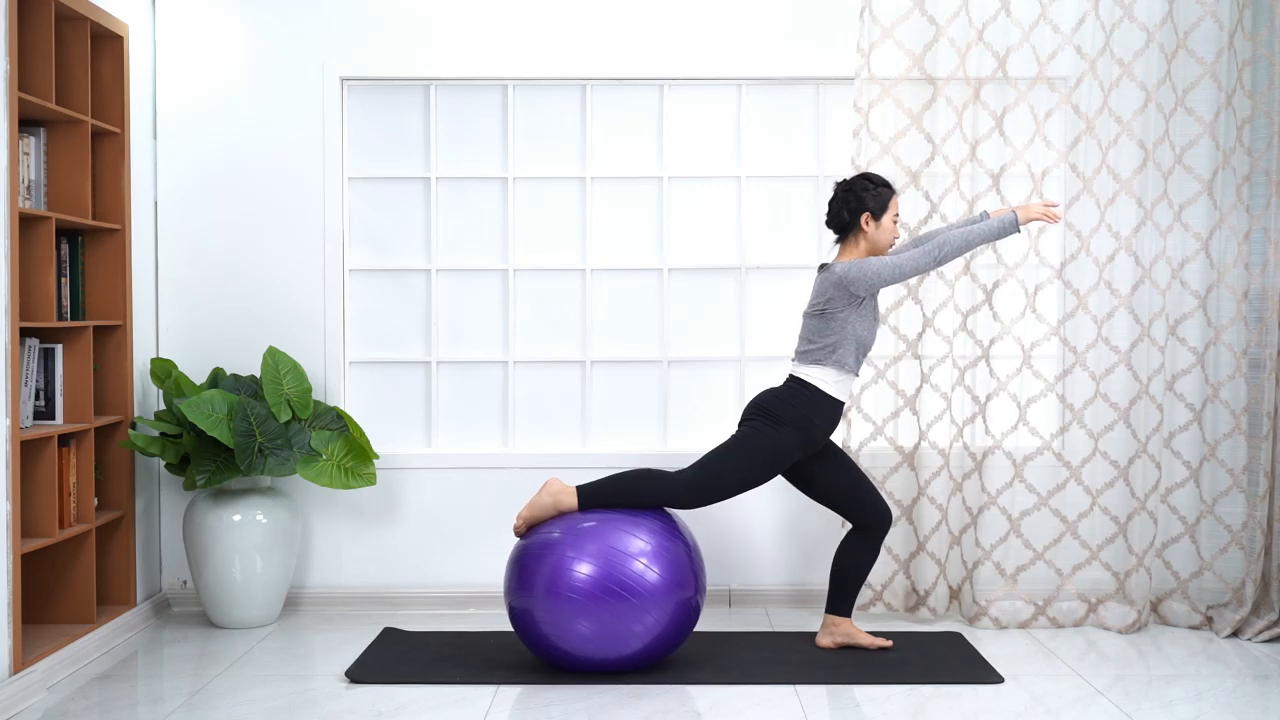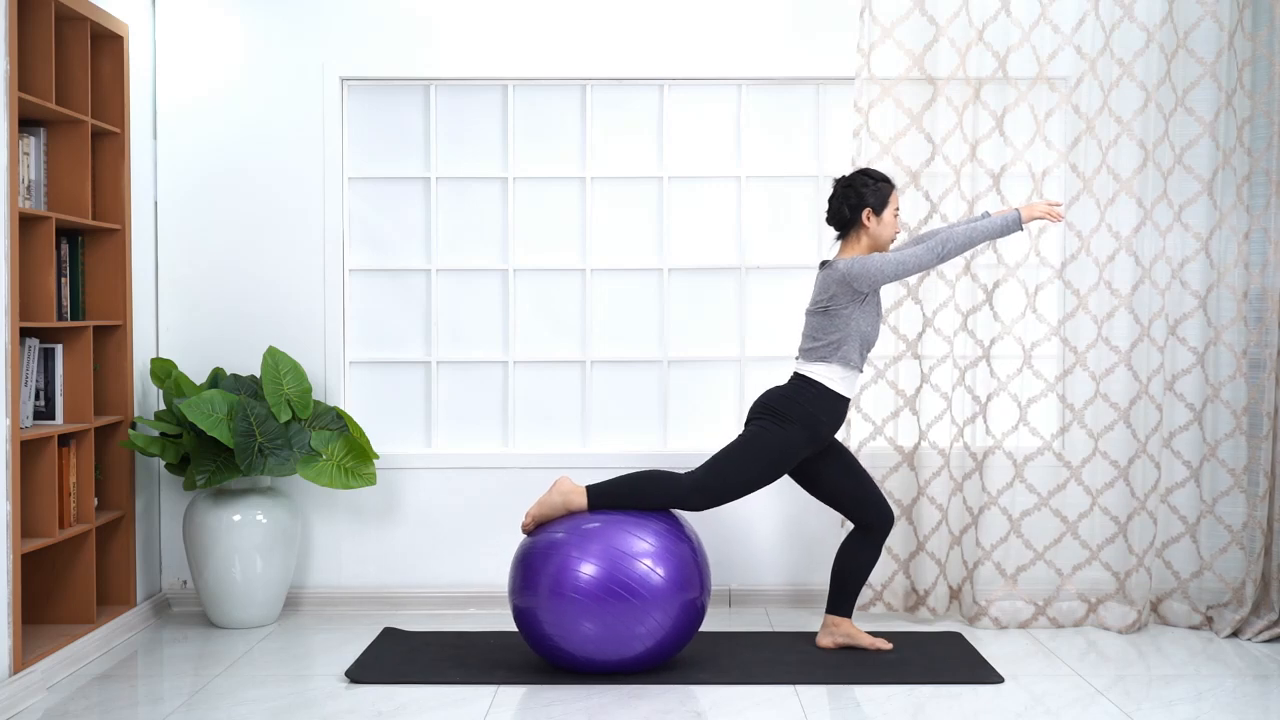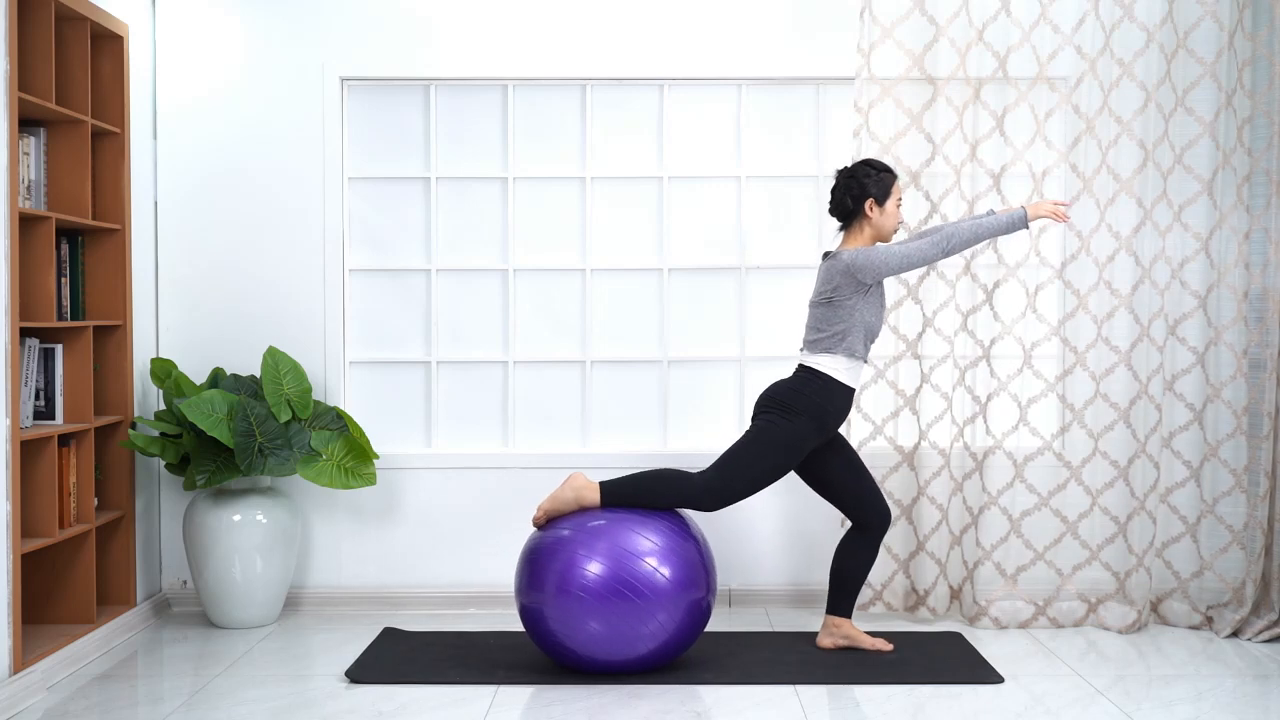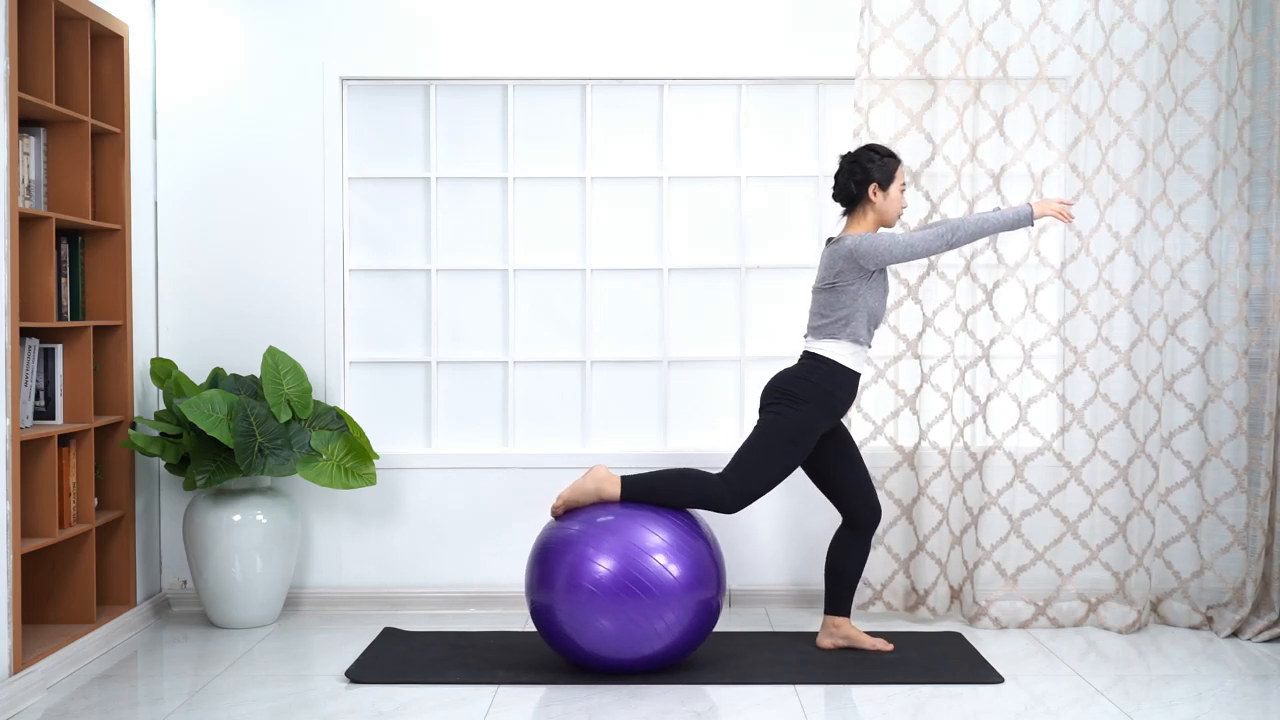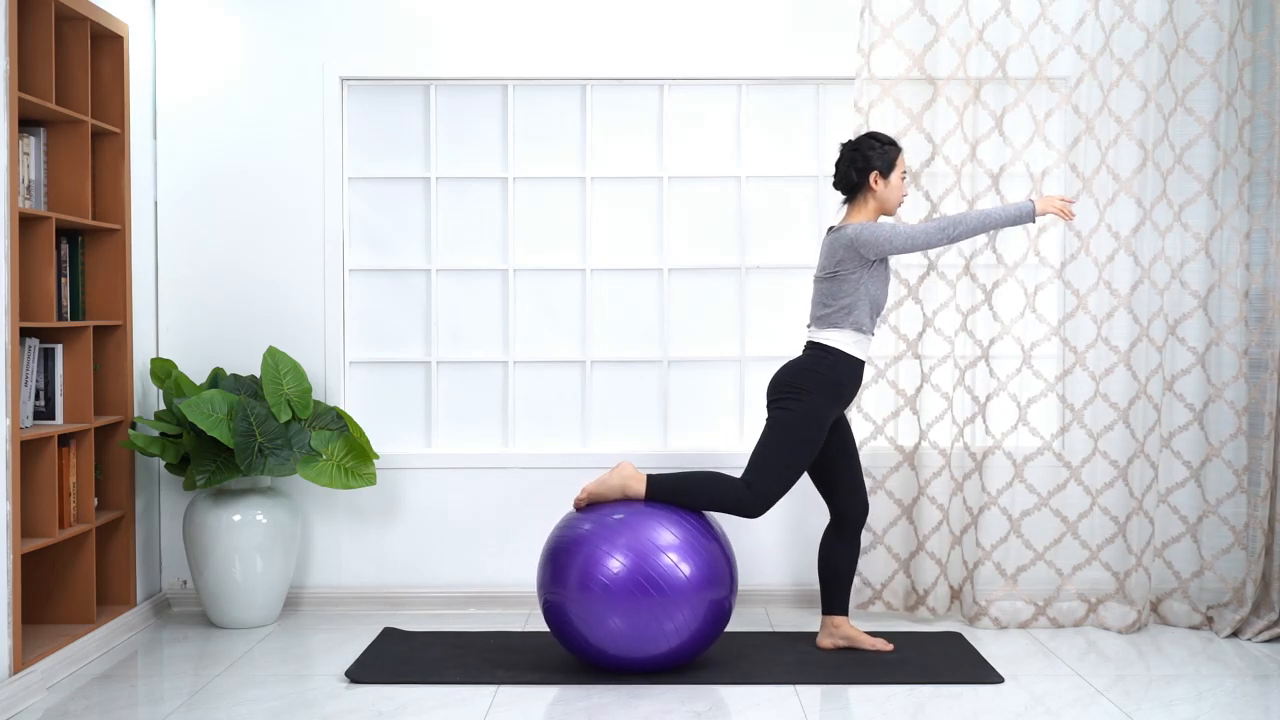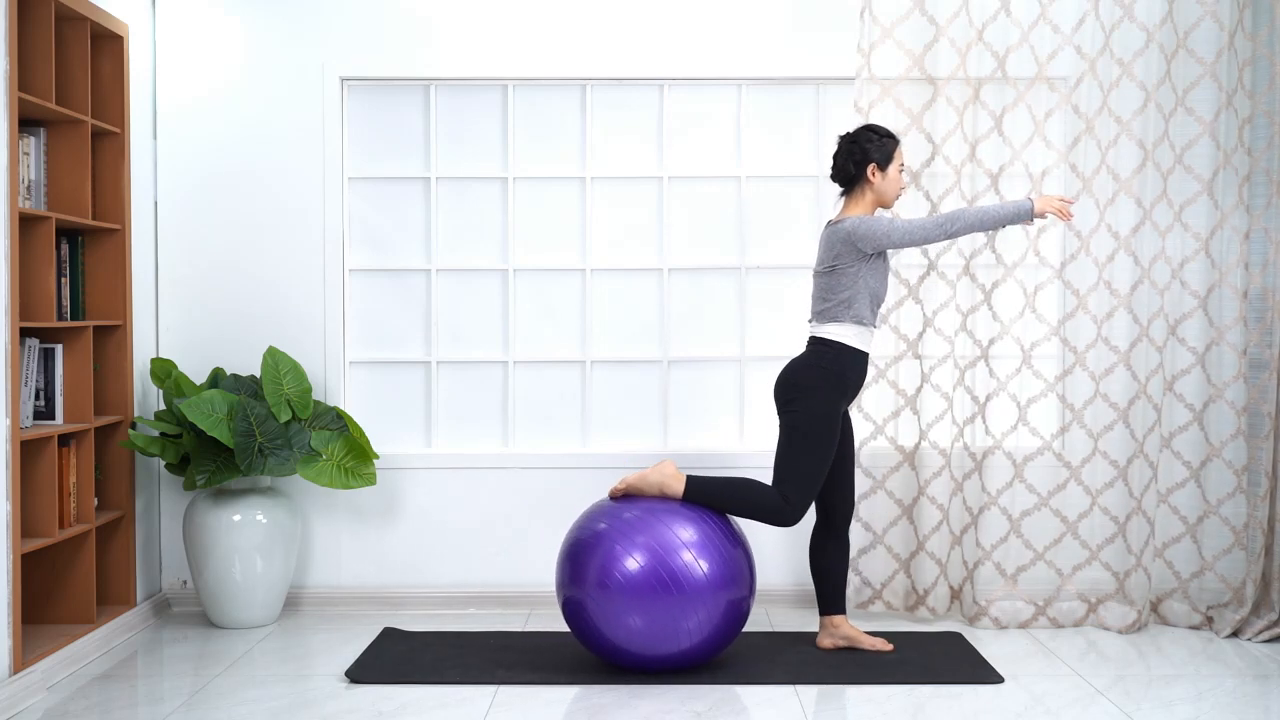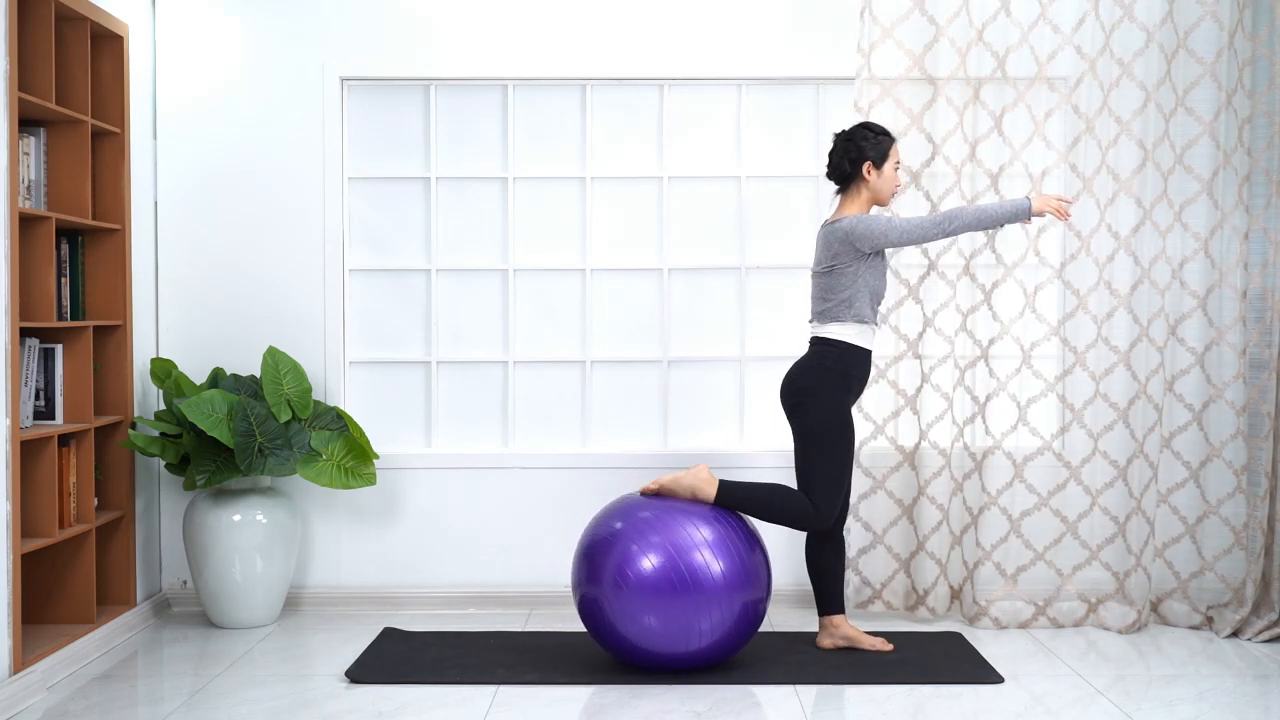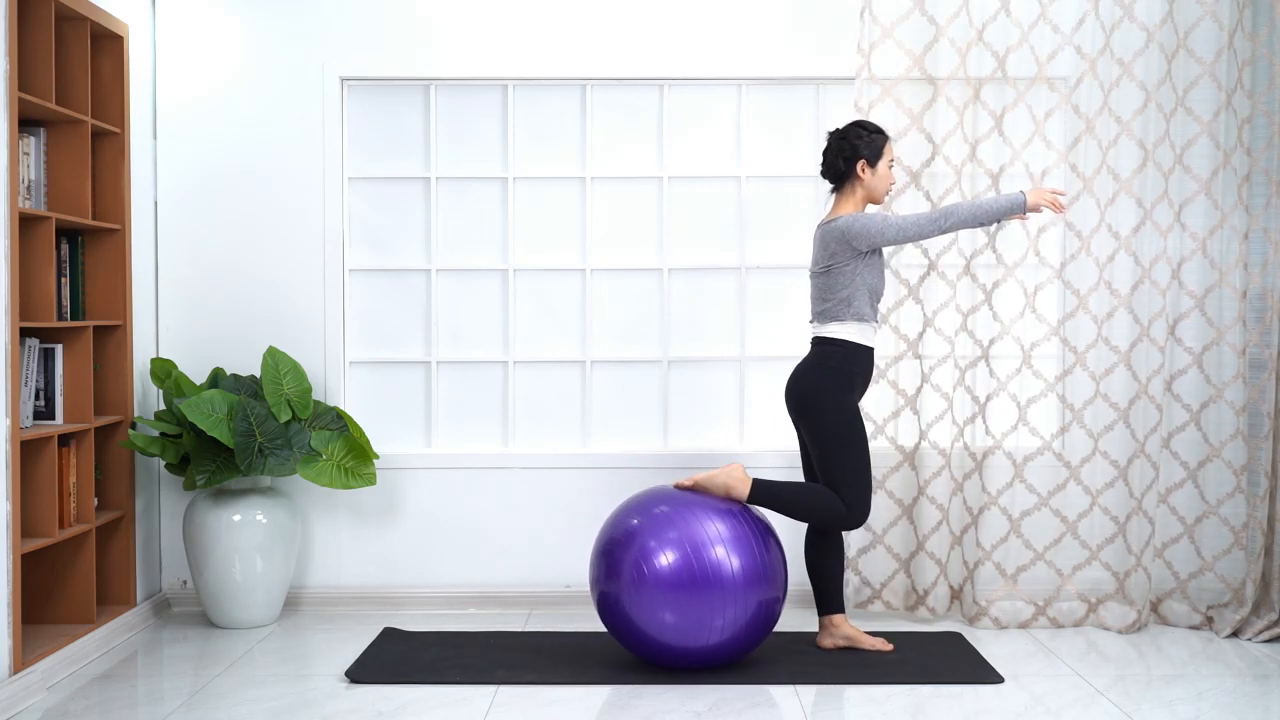
dt=0.3s
person 1, frame 1
left shoulder: (854, 271)
right shoulder: (848, 276)
left elbow: (928, 246)
right elbow: (936, 254)
left wrist: (995, 215)
right wrist: (1012, 220)
left hip: (802, 428)
right hip: (785, 420)
left knee: (873, 518)
right knee: (686, 488)
left ankle: (836, 625)
right ankle: (567, 496)
person 1, frame 2
left shoulder: (855, 269)
right shoulder: (850, 273)
left elbow: (927, 243)
right elbow: (937, 252)
left wrist: (995, 215)
right wrist: (1017, 219)
left hip: (807, 426)
right hip: (792, 419)
left knee: (875, 518)
right knee: (694, 489)
left ankle: (836, 626)
right ankle: (576, 496)
person 1, frame 3
left shoulder: (856, 261)
right shoulder: (854, 263)
left elbow: (932, 240)
right elbow: (940, 246)
left wrist: (1007, 214)
right wrist: (1022, 216)
left hip: (811, 417)
right hip: (798, 410)
left knee: (873, 516)
right knee: (709, 490)
left ankle: (836, 626)
right ankle: (588, 493)
person 1, frame 4
left shoulder: (860, 248)
right shoulder: (858, 249)
left elbow: (933, 234)
right elbow: (943, 239)
left wrist: (1014, 213)
right wrist: (1028, 213)
left hip: (816, 403)
right hip: (804, 398)
left knee: (864, 512)
right knee: (729, 491)
left ankle: (835, 625)
right ankle: (609, 485)
person 1, frame 5
left shoulder: (857, 235)
right shoulder: (859, 237)
left elbow: (937, 232)
right elbow: (943, 231)
left wrist: (1020, 211)
right wrist: (1029, 209)
left hip: (820, 392)
right hip: (811, 389)
left knee: (850, 510)
right knee: (753, 496)
left ankle: (835, 626)
right ankle: (634, 484)
person 1, frame 6
left shoulder: (855, 229)
right shoulder: (856, 230)
left elbow: (934, 228)
right elbow: (941, 228)
left wrist: (1016, 210)
right wrist: (1027, 207)
left hip: (825, 385)
right hip: (818, 383)
left knee: (836, 512)
right knee: (784, 505)
left ankle: (834, 626)
right ankle: (672, 483)
person 1, frame 7
left shoulder: (850, 228)
right shoulder: (854, 229)
left elbow: (932, 229)
right elbow: (939, 226)
left wrist: (1009, 213)
right wrist: (1025, 207)
left hip: (824, 382)
right hip: (823, 382)
left knee: (829, 514)
right knee: (817, 510)
left ankle: (834, 626)
right ankle: (707, 487)
person 1, frame 8
left shoulder: (847, 226)
right shoulder: (850, 228)
left elbow: (925, 225)
right elbow: (936, 222)
left wrist: (1003, 208)
right wrist: (1019, 199)
left hip: (825, 382)
right hip: (829, 383)
left knee: (832, 512)
right knee: (847, 509)
left ankle: (833, 626)
right ankle: (739, 485)
